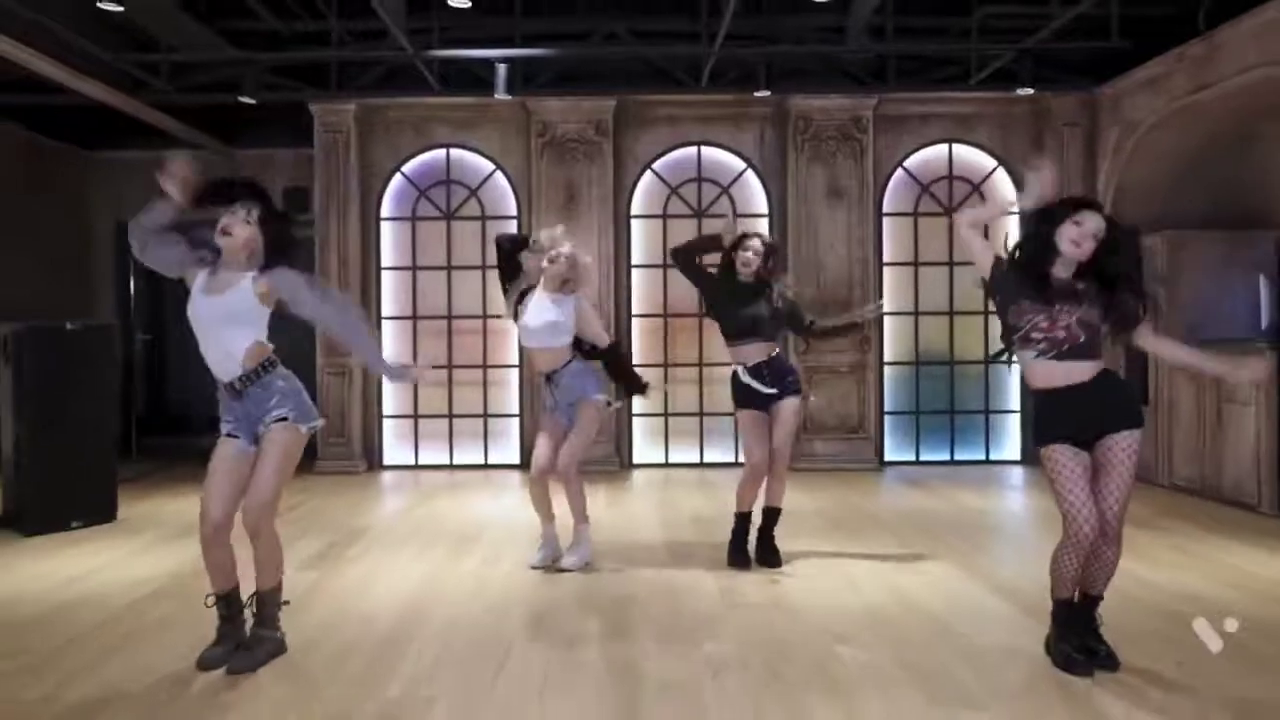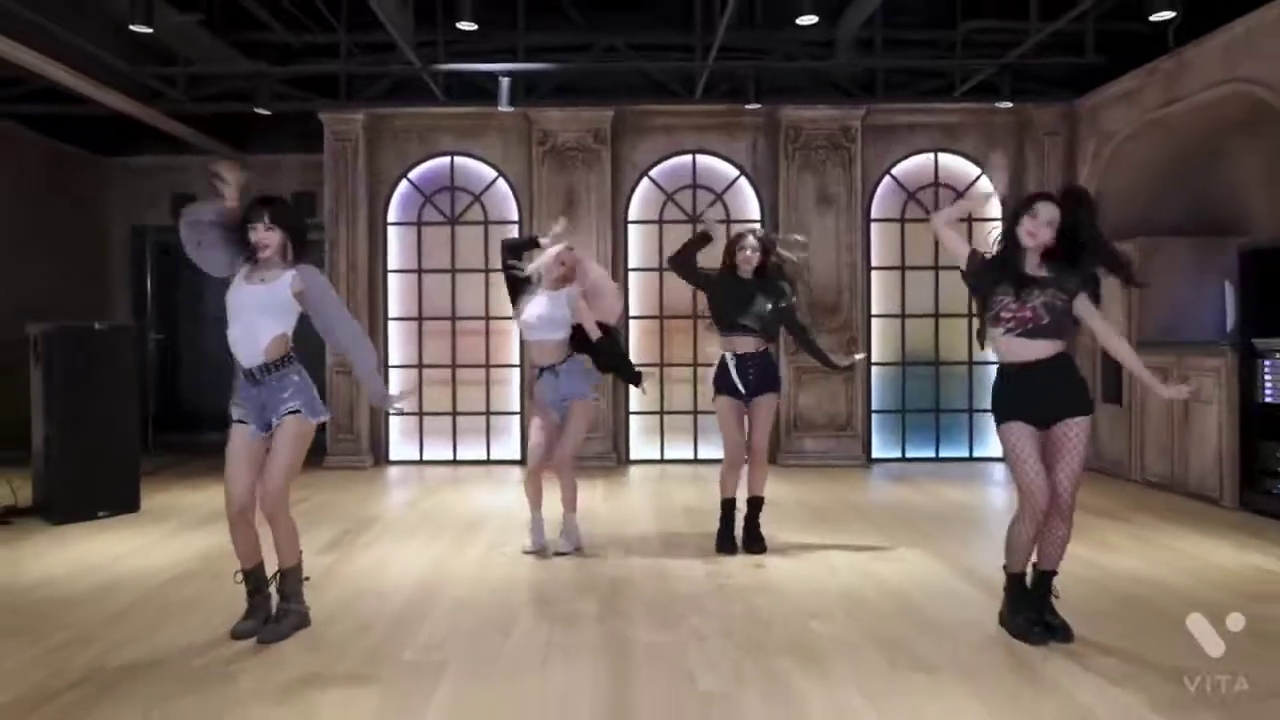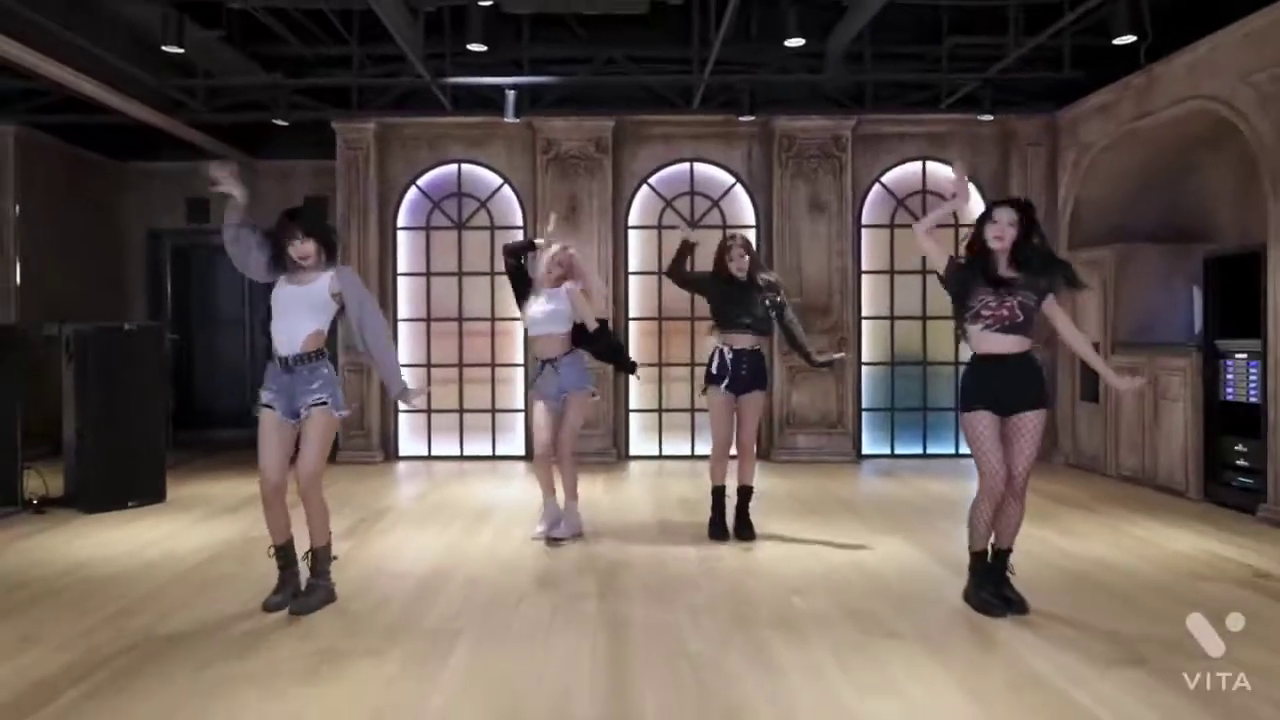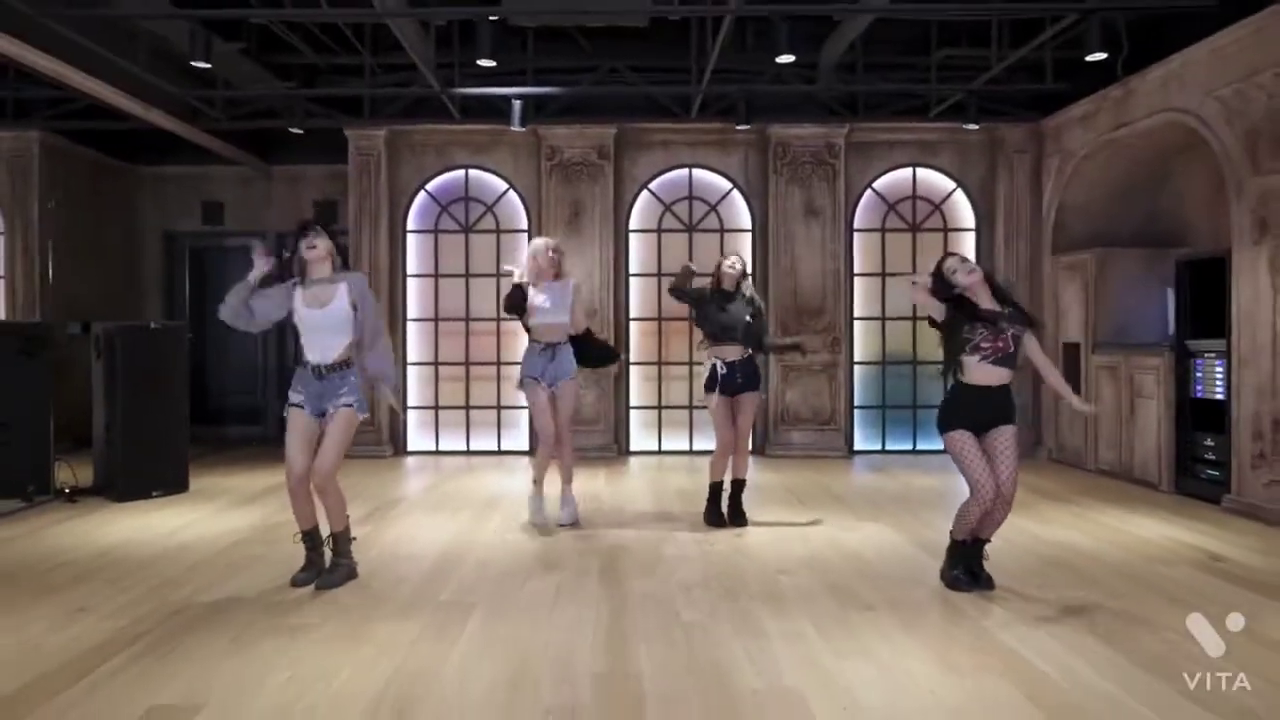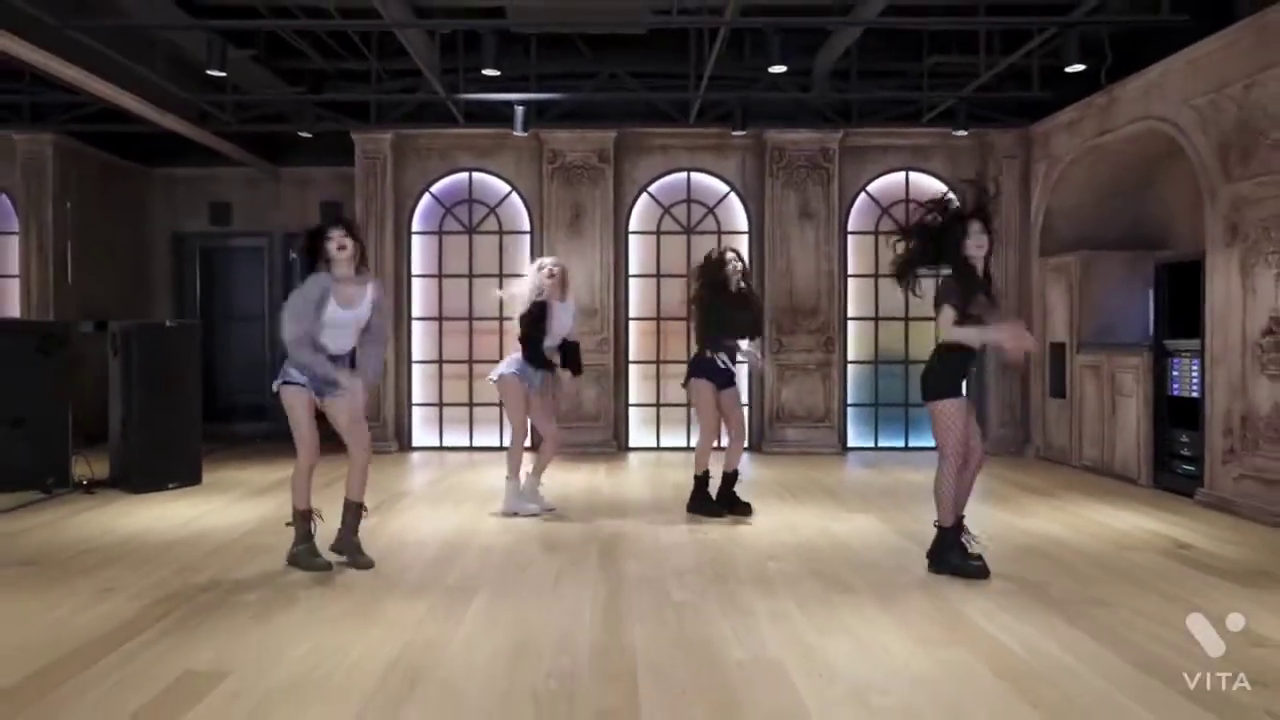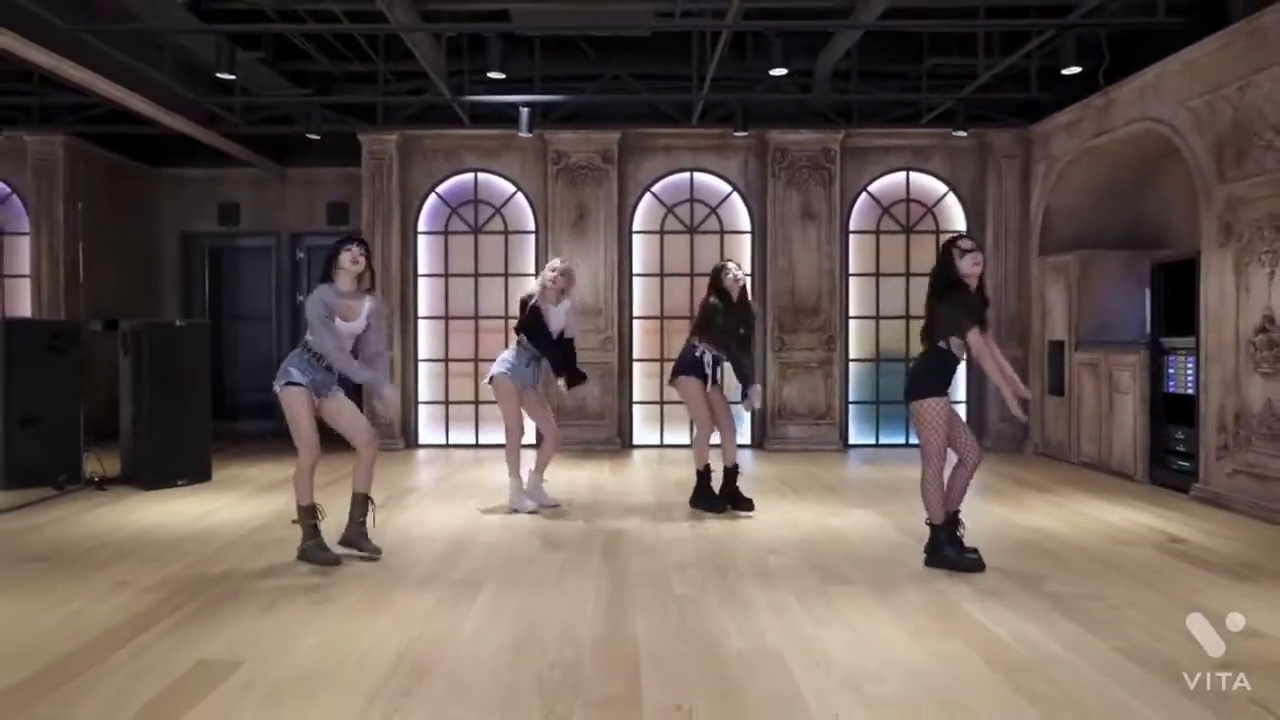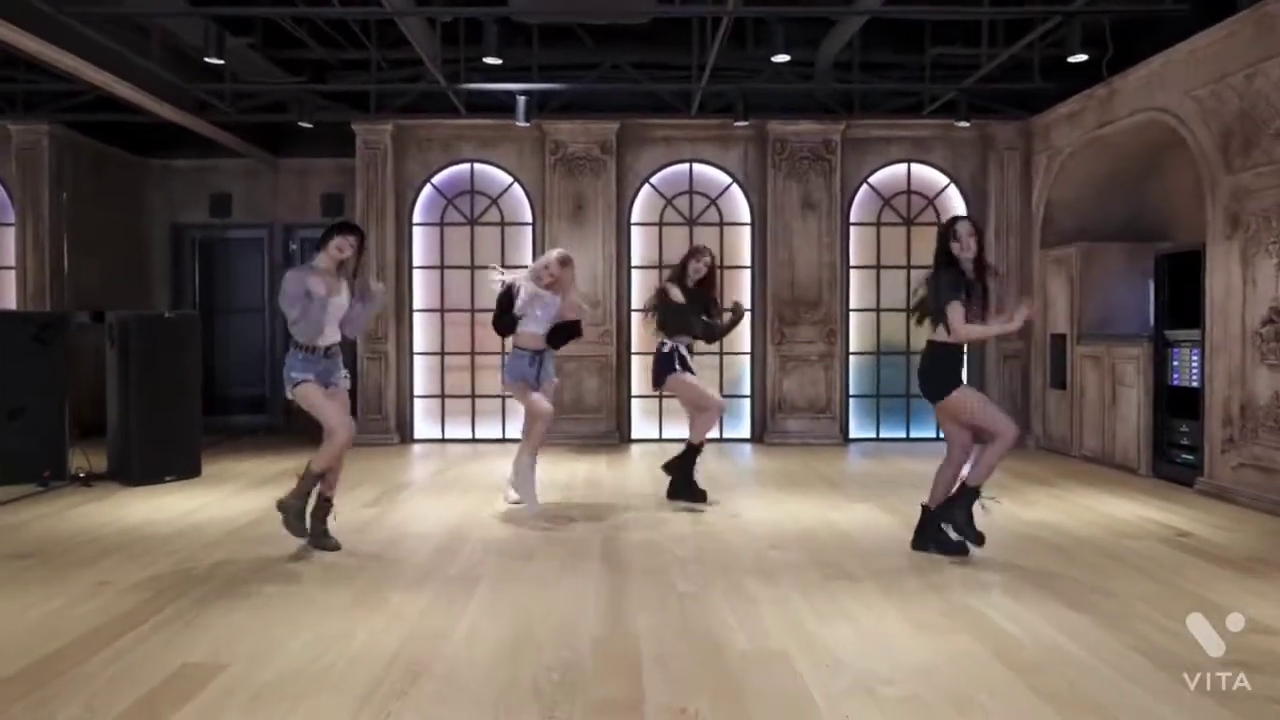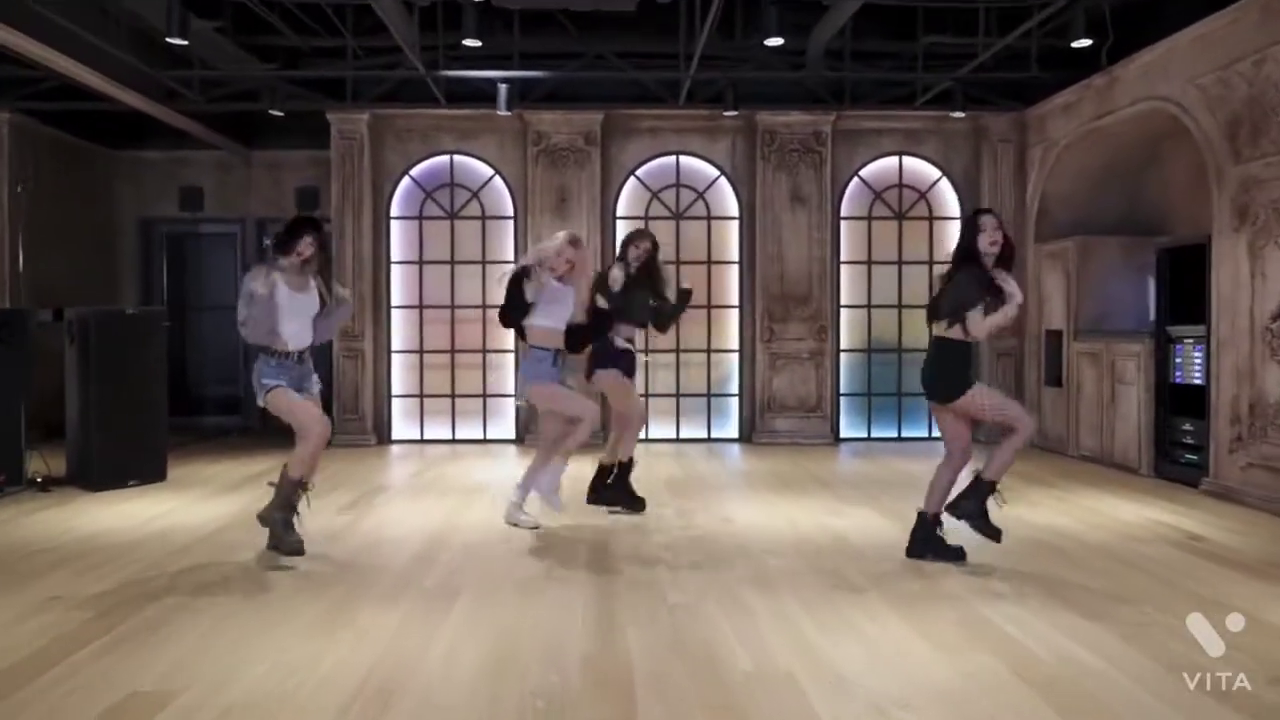
dt=0.4s
person 1, frame 1
left shoulder: (1098, 292)
right shoulder: (1015, 279)
left elbow: (1151, 341)
right elbow: (965, 225)
left wrist: (1224, 368)
right wrist: (1023, 200)
left hip: (1111, 409)
right hip: (1058, 420)
left knee: (1109, 526)
right knee: (1083, 528)
left ankle: (1086, 623)
right ankle: (1063, 629)
person 1, frame 2
left shoulder: (1067, 278)
right shoulder: (989, 269)
left elbow: (1106, 333)
right elbow: (941, 224)
left wrist: (1154, 384)
right wrist: (989, 192)
left hip: (1066, 388)
right hip: (1015, 391)
left knee: (1063, 502)
right knee: (1036, 500)
left ankle: (1042, 596)
right ankle: (1014, 599)
person 1, frame 3
left shoulder: (1034, 278)
right shoulder: (964, 274)
left elbow: (1067, 330)
right elbow: (921, 234)
left wrist: (1110, 375)
right wrist: (957, 202)
left hip: (1027, 381)
right hip: (982, 382)
left knee: (1017, 483)
right knee: (994, 481)
left ankle: (999, 572)
right ankle: (977, 576)
person 1, frame 4
left shoulder: (1014, 315)
right shoulder: (958, 314)
left elbow: (1041, 360)
right elbow: (918, 294)
left wrist: (1074, 398)
right wrist: (926, 283)
left hip: (1000, 410)
right hip: (961, 411)
left knee: (1006, 493)
right knee: (985, 492)
left ankle: (973, 557)
right ankle: (955, 559)
person 1, frame 5
left shoulder: (980, 282)
right shoulder: (955, 284)
left elbow: (987, 327)
right elbow: (947, 331)
left wrist: (1010, 338)
right wrist: (996, 335)
left hip: (952, 376)
right hip: (943, 376)
left knee: (973, 456)
right knee: (952, 456)
left ankle: (950, 538)
right ankle: (946, 547)
person 1, frame 6
left shoulder: (972, 300)
right shoulder: (958, 299)
left elbow: (990, 346)
right elbow: (981, 352)
left wrist: (1016, 382)
right wrist: (1007, 393)
left hip: (933, 385)
right hip: (928, 383)
left knee: (971, 453)
right knee: (935, 460)
person 1, frame 7
left shoulder: (970, 280)
right shoulder: (949, 278)
left elbow: (969, 331)
right elbow: (960, 331)
left wrist: (1009, 321)
right wrist: (1009, 326)
left hip: (944, 372)
right hip: (940, 373)
left knee: (960, 449)
right knee: (1006, 431)
right ankle: (961, 503)
person 1, frame 8
left shoulder: (981, 276)
right shoulder: (970, 276)
left elbow: (979, 324)
right elbow: (978, 330)
left wrist: (1009, 298)
right wrist: (1015, 302)
left hip: (942, 370)
right hip: (949, 371)
left knee: (958, 451)
right knee: (1024, 425)
left ankle: (923, 535)
right ankle: (974, 498)
person 2, frame 1
left shoulder: (268, 278)
right shoulder: (199, 265)
left elbow: (334, 314)
right elbow: (145, 239)
left wrist: (385, 367)
right wrist: (174, 199)
left hip: (277, 397)
right hip: (235, 408)
left knee: (256, 515)
right knee: (211, 525)
left ankle: (267, 629)
right ankle: (230, 627)
person 2, frame 2
left shoulder: (303, 277)
right shoulder: (240, 269)
left elbow: (343, 330)
right elbow: (193, 229)
left wrist: (378, 391)
right wrist: (228, 203)
left hip: (288, 391)
right hip: (248, 395)
left knee: (272, 499)
right knee: (237, 506)
left ankle: (293, 604)
right ankle: (257, 602)
person 2, frame 3
left shoulder: (339, 277)
right shoulder: (281, 275)
left elbow: (374, 332)
right elbow: (242, 243)
left wrist: (398, 387)
right wrist: (237, 200)
left hip: (316, 381)
right hip: (277, 383)
left knee: (308, 480)
right knee: (270, 484)
left ankle: (321, 578)
right ankle: (287, 576)
person 2, frame 4
left shoulder: (354, 283)
right shoulder: (290, 292)
left elbow: (376, 337)
right elbow: (233, 316)
left wrist: (385, 380)
right wrist: (256, 276)
left hip: (344, 385)
right hip: (304, 387)
left knee: (322, 476)
right knee: (296, 476)
left ankle: (344, 558)
right ankle: (314, 556)
person 2, frame 5
left shoulder: (374, 289)
right shoulder: (316, 285)
left elbow: (375, 342)
right elbow: (295, 340)
left wrist: (364, 381)
right wrist: (339, 375)
left hip: (345, 374)
right hip: (302, 371)
left knee: (361, 446)
right knee: (308, 453)
left ankle: (348, 536)
right ankle: (301, 544)
person 2, frame 6
left shoulder: (372, 304)
right shoulder: (320, 297)
left elbow: (375, 351)
right elbow: (333, 351)
left wrist: (384, 388)
right wrist: (375, 382)
left hip: (329, 380)
right hip: (299, 372)
left knee: (368, 439)
right knee: (310, 452)
person 2, frame 7
left shoulder: (347, 282)
right shoulder: (297, 278)
left elbow: (352, 329)
right elbow: (303, 332)
left wrist: (374, 298)
right wrist: (317, 298)
left hip: (334, 366)
right hip: (303, 366)
left knee: (339, 442)
right knee: (343, 429)
right ankle: (298, 497)
person 2, frame 8
left shoulder: (313, 282)
right shoulder: (260, 277)
left elbow: (319, 333)
right elbow: (253, 332)
left wrist: (342, 305)
right wrist: (263, 294)
left hip: (304, 369)
right hip: (273, 371)
left knee: (311, 447)
right knee: (320, 428)
left ankle: (283, 522)
right ankle: (278, 509)
person 3, frame 1
left shoulder: (573, 302)
right shoulder: (526, 294)
left elbow: (604, 345)
right elbow: (504, 246)
left wrist: (636, 384)
right wrist: (532, 245)
left hip: (584, 386)
right hip: (554, 392)
left knee: (565, 466)
right knee: (538, 470)
left ankle: (582, 542)
right ankle: (549, 541)
person 3, frame 2
left shoulder: (571, 296)
right shoulder: (528, 291)
left elbow: (599, 337)
right elbow: (507, 249)
left wrist: (632, 374)
right wrist: (540, 242)
left hip: (574, 381)
right hip: (544, 383)
left knee: (563, 459)
right knee: (535, 463)
left ankle: (570, 529)
right ankle: (536, 528)
person 3, frame 3
left shoulder: (570, 291)
right shoulder: (530, 291)
left elbow: (595, 329)
right elbow: (510, 255)
left wrist: (626, 364)
right wrist: (534, 244)
left hip: (571, 373)
right hip: (543, 377)
left knee: (564, 448)
right knee: (541, 450)
left ankle: (571, 516)
right ankle: (551, 509)
person 3, frame 4
left shoulder: (569, 287)
right shoulder: (526, 288)
left elbow: (579, 328)
right elbow: (512, 308)
right wrist: (521, 278)
left hip: (563, 361)
right hip: (536, 363)
left knee: (563, 435)
right knee: (547, 436)
left ankle: (567, 500)
right ankle: (536, 497)
person 3, frame 5
left shoulder: (567, 306)
right shoulder: (539, 303)
left elbow: (569, 343)
right elbow: (530, 345)
left wrist: (572, 369)
right wrist: (552, 371)
left hip: (536, 374)
right hip: (515, 368)
left knee: (552, 437)
right knee: (520, 432)
left ankle: (530, 490)
right ankle: (512, 496)
person 3, frame 6
left shoulder: (564, 308)
right shoulder: (531, 302)
left elbow: (565, 346)
right elbow: (539, 338)
left wrist: (572, 377)
right wrist: (562, 372)
left hip: (531, 372)
right hip: (510, 366)
left knee: (552, 434)
right knee: (515, 430)
left ankle: (534, 487)
person 3, frame 7
left shoulder: (558, 300)
right shoulder: (517, 287)
left elbow: (555, 340)
right elbow: (502, 328)
left wrist: (572, 325)
right wrist: (511, 299)
left hip: (543, 364)
right hip: (517, 366)
left knee: (533, 432)
right knee: (545, 413)
left ankle: (515, 481)
right ankle: (526, 469)
person 3, frame 8
left shoulder: (567, 291)
right shoulder: (527, 275)
left elbow: (576, 341)
right elbow: (508, 318)
left wrist: (600, 321)
right wrist: (528, 297)
left hip: (557, 367)
right hip: (536, 367)
left knee: (549, 447)
right knee: (591, 414)
left ankle: (516, 504)
right ankle: (550, 475)
person 4, frame 1
left shoulder: (773, 293)
right shoulder: (718, 287)
left elbow: (809, 330)
right elbow: (679, 256)
left wrist: (854, 321)
right wrist: (719, 242)
left hip: (782, 377)
right hip: (747, 383)
left knee: (780, 462)
right knee: (757, 464)
left ankle: (766, 537)
right ankle: (739, 539)
person 4, frame 2
left shoulder: (775, 289)
right shoulder: (721, 284)
left elbow: (800, 333)
right elbow: (679, 264)
left wrist: (834, 363)
right wrist: (703, 236)
left hip: (764, 371)
right hip: (730, 372)
left knee: (759, 452)
right knee: (735, 455)
left ankle: (753, 525)
right ankle: (726, 526)
person 4, frame 3
left shoulder: (768, 288)
right shoulder: (715, 285)
left elbow: (789, 325)
right elbow: (675, 274)
left wrist: (813, 358)
right wrist: (687, 244)
left hip: (754, 367)
right hip: (722, 366)
left knee: (747, 445)
right knee: (722, 445)
left ankle: (743, 513)
right ankle: (717, 514)
person 4, frame 4
left shoulder: (750, 303)
right shoulder: (704, 297)
left elbow: (761, 344)
right elbow: (676, 291)
left wrist: (792, 344)
left hip: (747, 374)
right hip: (718, 376)
left knee: (742, 443)
right knee: (725, 444)
left ankle: (735, 503)
right ankle: (713, 504)
person 4, frame 5
left shoulder: (746, 298)
right shoulder: (710, 298)
left elbow: (755, 331)
right elbow: (705, 339)
left wrist: (751, 349)
right wrist: (740, 349)
left hip: (727, 368)
right hip: (705, 366)
left knee: (738, 433)
right knee: (710, 431)
left ankle: (727, 493)
right ankle: (699, 495)
person 4, frame 6
left shoulder: (746, 311)
right shoulder: (714, 306)
left elbow: (745, 352)
right elbow: (729, 348)
left wrist: (749, 388)
right wrist: (750, 383)
left hip: (711, 370)
right hip: (690, 366)
left knee: (728, 427)
right knee: (705, 425)
left ankle: (730, 489)
right ankle: (702, 490)
person 4, frame 7
left shoulder: (701, 297)
right shoulder: (670, 290)
left elbow: (711, 335)
right elbow: (670, 326)
left wrist: (736, 316)
left hip: (683, 359)
right hip: (669, 360)
left knee: (701, 416)
right knee: (715, 405)
left ankle: (682, 478)
right ankle: (681, 463)
person 4, frame 8
left shoulder: (648, 284)
right shoulder: (607, 277)
left elbow: (663, 323)
left wrist: (683, 298)
right wrist: (613, 290)
left hip: (626, 353)
right hip: (606, 353)
left knee: (624, 423)
right knee: (635, 414)
left ankle: (601, 485)
right ankle: (620, 483)
